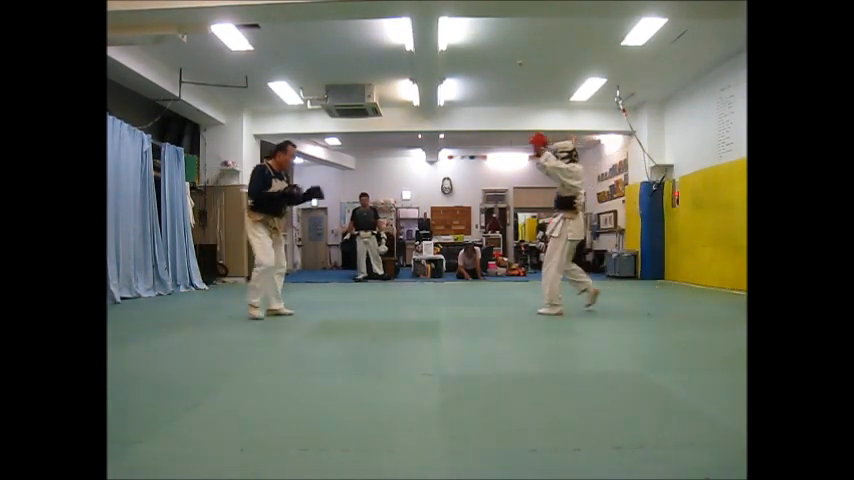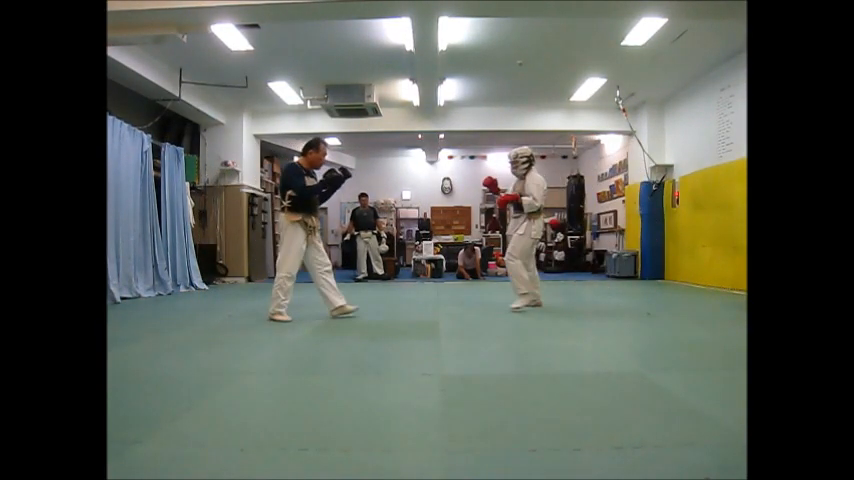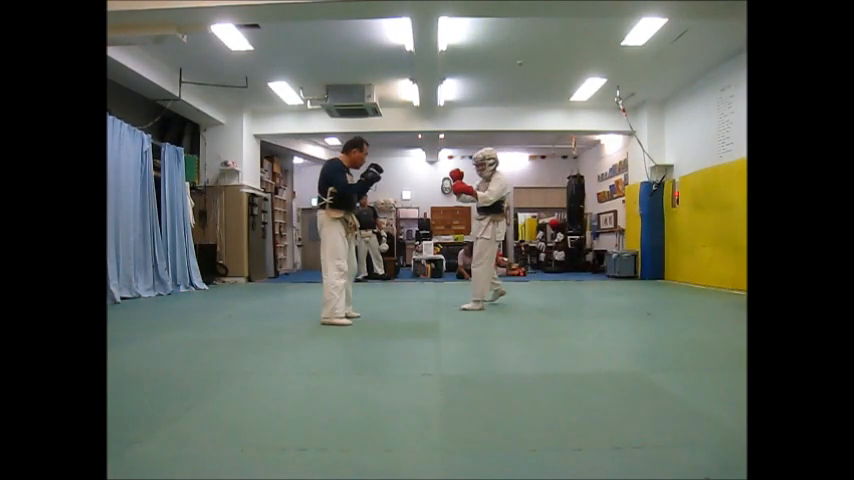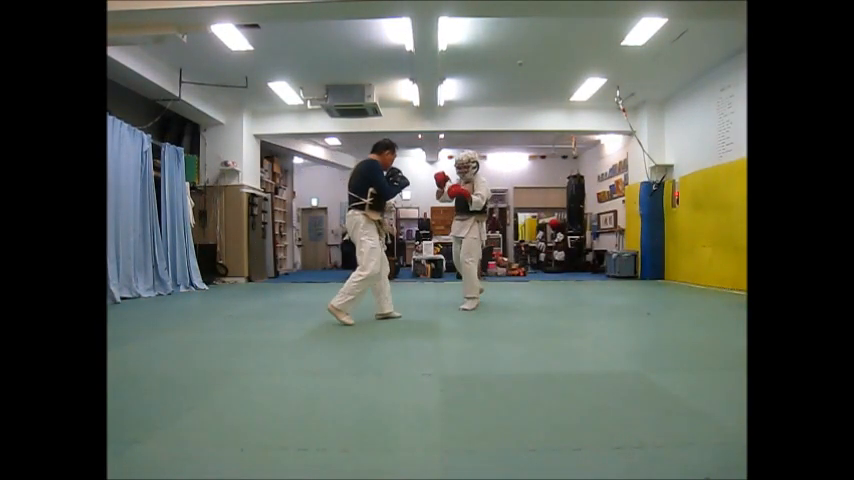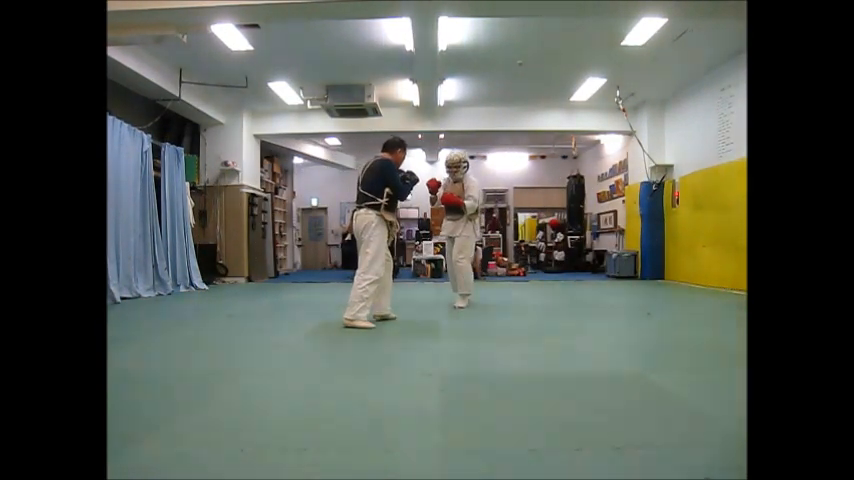
dt=0.5s
person 1, frame 1
left shoulder: (283, 175)
right shoulder: (260, 170)
left elbow: (291, 201)
right elbow: (256, 195)
left wrist: (308, 194)
right wrist: (282, 194)
left hip: (276, 224)
right hip: (258, 222)
left knee: (279, 266)
right knee: (265, 262)
left ankle: (274, 305)
right ankle: (254, 303)
person 1, frame 2
left shoulder: (310, 173)
right shoulder: (291, 169)
left elbow: (318, 199)
right elbow: (304, 193)
left wrist: (336, 184)
right wrist: (326, 182)
left hip: (309, 225)
right hip: (294, 223)
left knee: (323, 265)
right knee: (288, 269)
left ankle: (337, 305)
right ankle: (277, 310)
person 1, frame 3
left shoulder: (343, 169)
right shoulder: (333, 165)
left elbow: (352, 195)
right elbow: (344, 191)
left wrist: (366, 180)
right wrist: (366, 180)
left hip: (343, 221)
right hip: (331, 220)
left knee: (348, 267)
right knee: (336, 267)
left ankle: (343, 308)
right ankle: (331, 314)
person 1, frame 4
left shoulder: (366, 166)
right shoulder: (372, 165)
right elbow: (385, 194)
left wrist: (390, 180)
right wrist: (400, 184)
left hip: (367, 222)
right hip: (363, 221)
left knee: (381, 268)
right knee: (370, 268)
left ankle: (385, 309)
right ankle: (339, 305)
person 1, frame 5
left shoulder: (372, 164)
right shoulder: (387, 164)
right elbow: (401, 194)
left wrist: (399, 180)
right wrist: (409, 181)
left hip: (367, 218)
right hip: (373, 220)
left knee: (384, 264)
right knee: (370, 270)
left ankle: (381, 310)
right ankle: (353, 316)
person 2, frame 1
left shoulder: (574, 171)
right shoulder: (568, 172)
left elbow: (550, 165)
right elbow: (548, 166)
left wrist: (541, 149)
right wrist: (541, 151)
left hip: (566, 223)
right hip: (566, 222)
left knee: (552, 264)
right knee: (563, 263)
left ankle: (553, 305)
right ankle: (589, 289)
person 2, frame 2
left shoulder: (535, 178)
right shoulder: (521, 180)
left elbow: (534, 202)
right elbow: (512, 203)
left wrist: (514, 198)
right wrist: (496, 191)
left hip: (529, 224)
right hip: (520, 223)
left knee: (512, 258)
right knee: (527, 262)
left ankle: (524, 295)
right ankle: (533, 297)
person 2, frame 3
left shoulder: (499, 180)
right shoulder: (484, 181)
left elbow: (488, 197)
right elbow: (466, 198)
left wrist: (469, 190)
right wrist: (458, 183)
left hip: (492, 225)
right hip: (483, 225)
left knee: (480, 263)
right knee: (483, 261)
left ankle: (478, 301)
right ankle: (496, 288)
person 2, frame 4
left shoulder: (480, 182)
right shoulder: (459, 183)
left elbow: (479, 202)
right elbow: (442, 198)
left wrist: (465, 195)
right wrist: (441, 187)
left hip: (474, 225)
right hip: (460, 224)
left knee: (467, 259)
right knee: (458, 260)
left ankle: (472, 298)
right ankle: (476, 288)
person 2, frame 5
left shoulder: (471, 182)
right shoulder: (447, 182)
left elbow: (472, 205)
right elbow: (435, 203)
left wrist: (458, 202)
right wrist: (434, 193)
left hip: (466, 225)
right hip: (451, 224)
left knee: (461, 259)
right knee: (451, 261)
left ankle: (464, 295)
right ankle: (461, 293)
